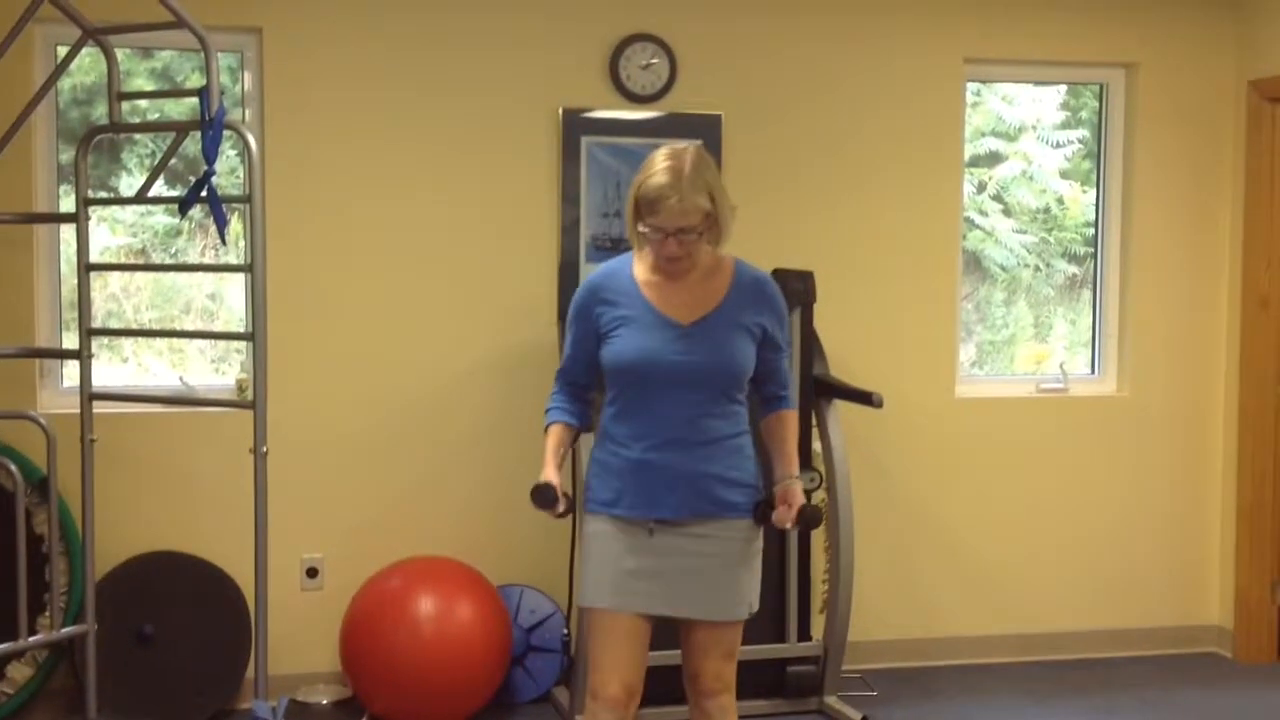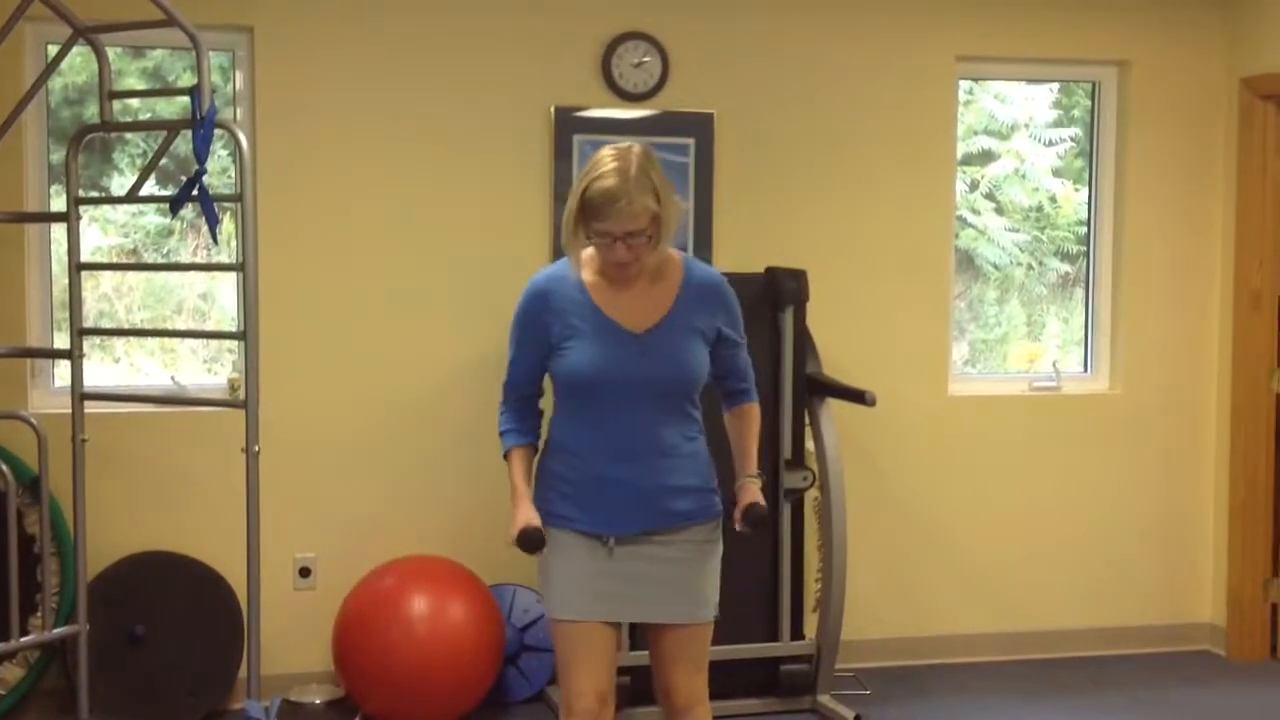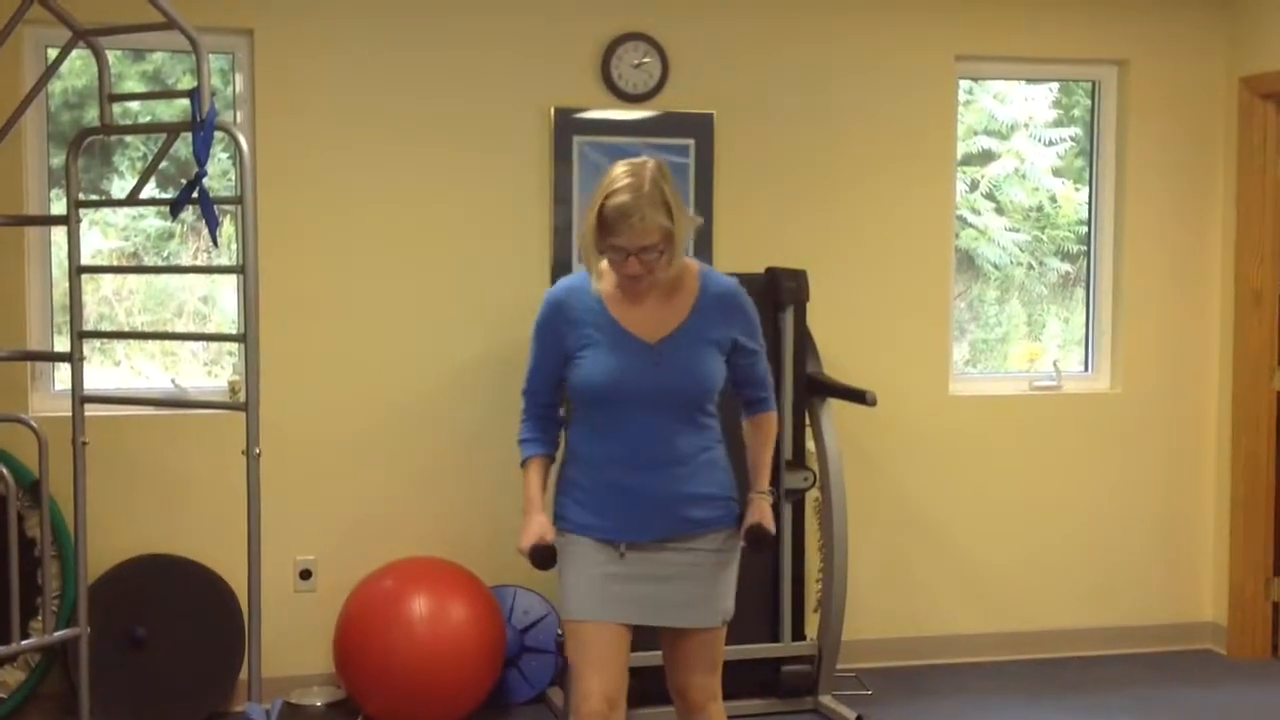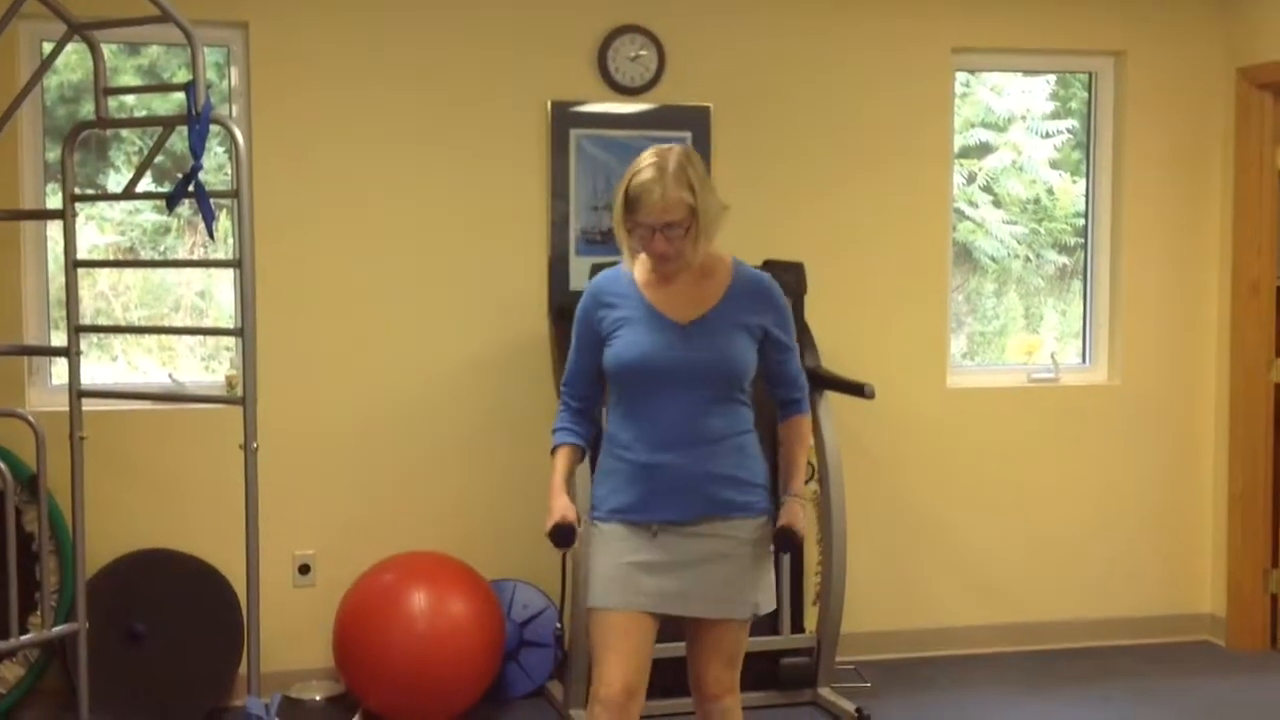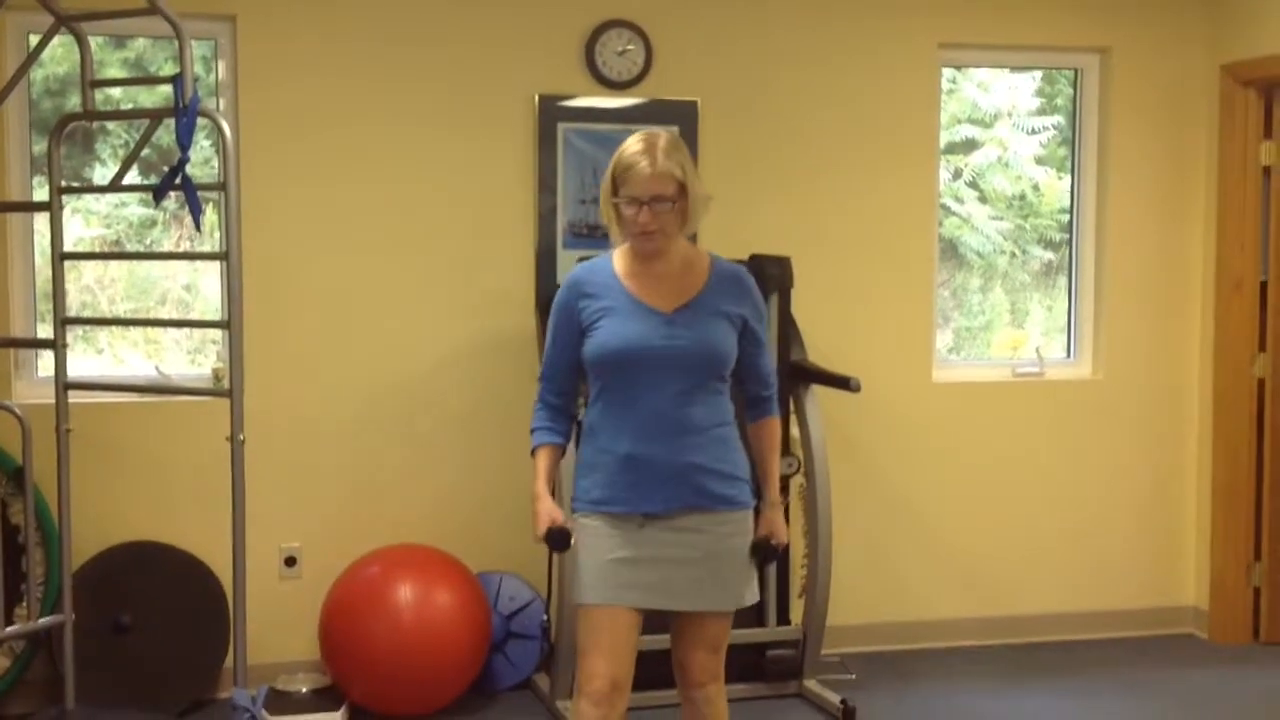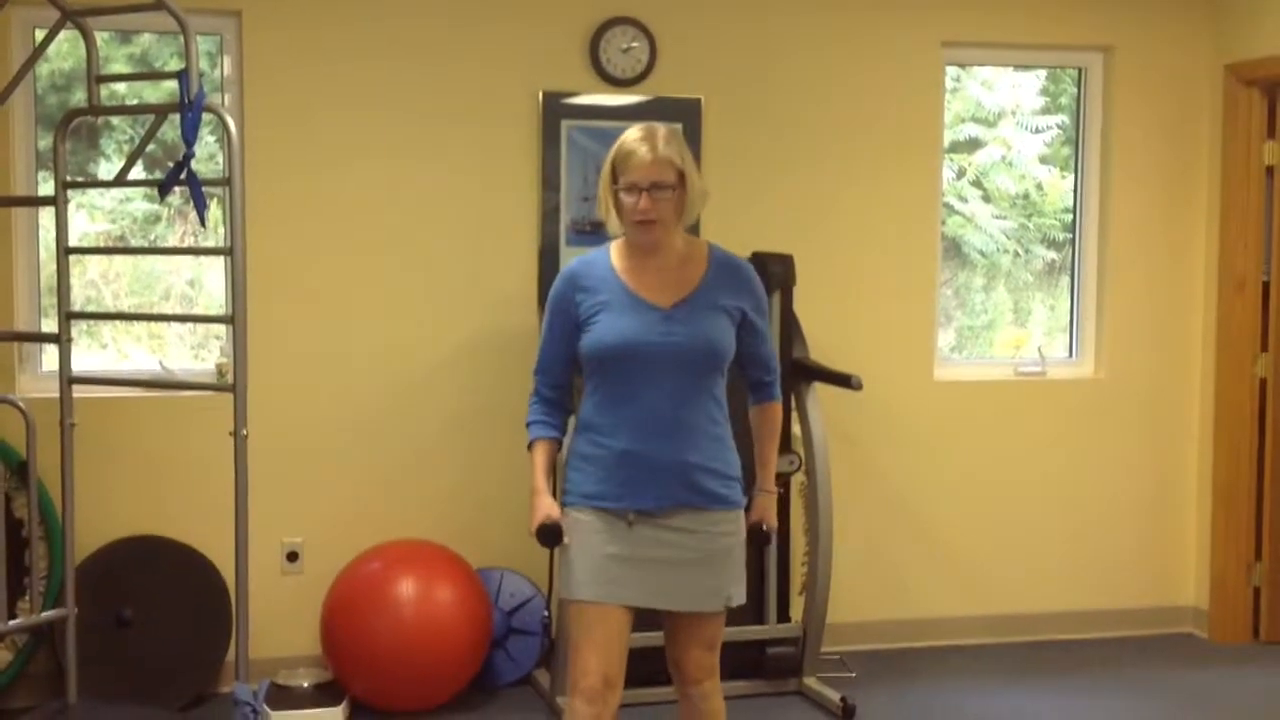
dt=0.4s
person 1, frame 1
left shoulder: (756, 294)
right shoulder: (603, 289)
left elbow: (775, 396)
right elbow: (572, 389)
left wrist: (787, 476)
right wrist: (551, 463)
left hip: (721, 515)
right hip: (620, 514)
person 1, frame 2
left shoulder: (707, 292)
right shoulder: (549, 294)
left elbow: (738, 389)
right elbow: (518, 403)
left wrist: (748, 477)
right wrist: (522, 496)
left hip: (681, 525)
right hip: (580, 527)
person 1, frame 3
left shoulder: (725, 301)
right shoulder: (567, 305)
left elbow: (759, 398)
right elbow: (540, 413)
left wrist: (760, 491)
right wrist: (535, 508)
left hip: (698, 530)
right hip: (596, 533)
person 1, frame 4
left shoulder: (756, 294)
right shoulder: (605, 295)
left elbow: (792, 400)
right elbow: (577, 404)
left wrist: (794, 494)
right wrist: (558, 489)
left hip: (730, 519)
right hip: (627, 518)
person 1, frame 5
left shoulder: (733, 287)
right shoulder: (584, 287)
left elbow: (761, 400)
right elbow: (554, 403)
left wrist: (772, 500)
right wrist: (543, 491)
left hip: (713, 509)
right hip: (610, 511)
person 1, frame 6
left shoulder: (733, 278)
right shoulder: (580, 280)
left elbow: (764, 384)
right elbow: (549, 396)
left wrist: (765, 486)
right wrist: (541, 489)
left hip: (704, 505)
right hip: (602, 507)
